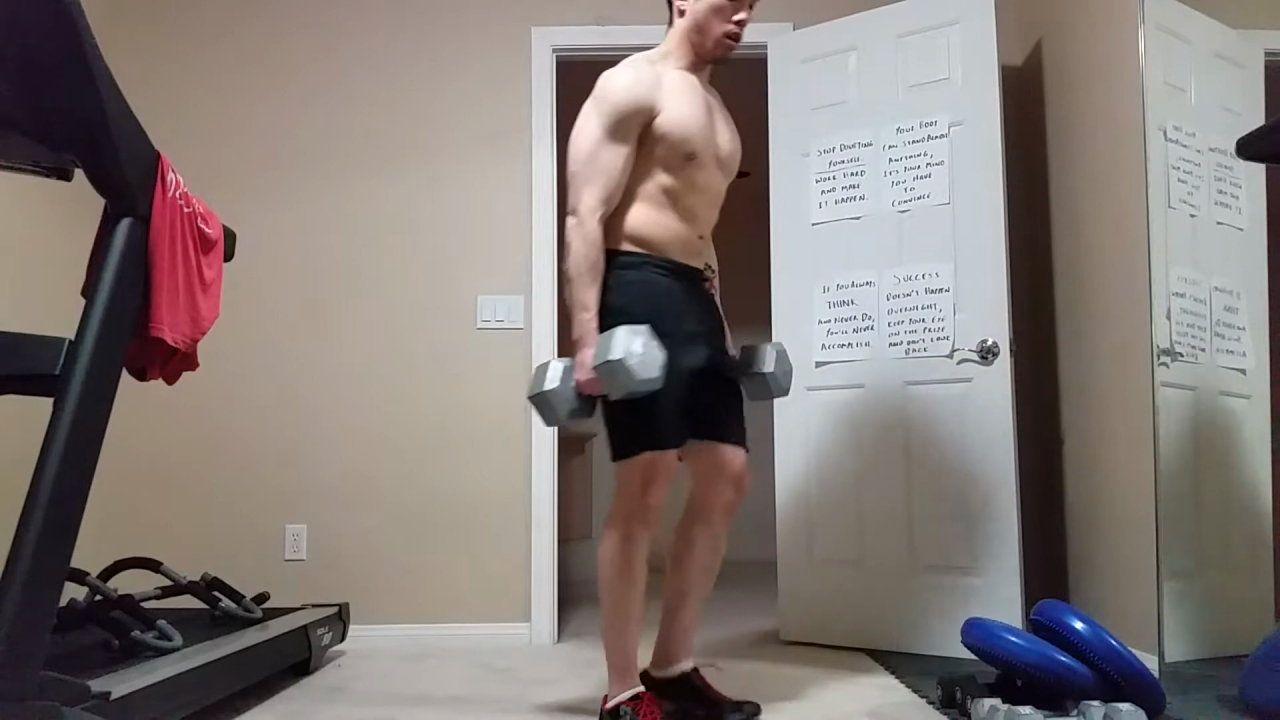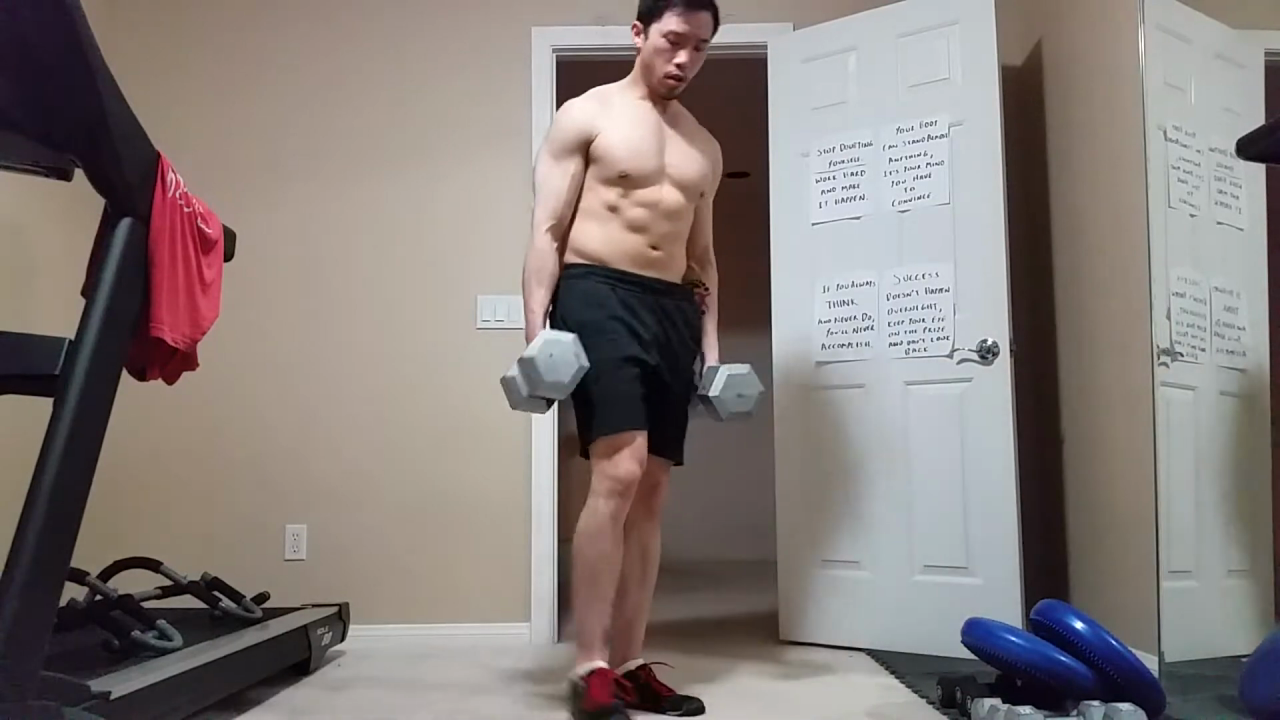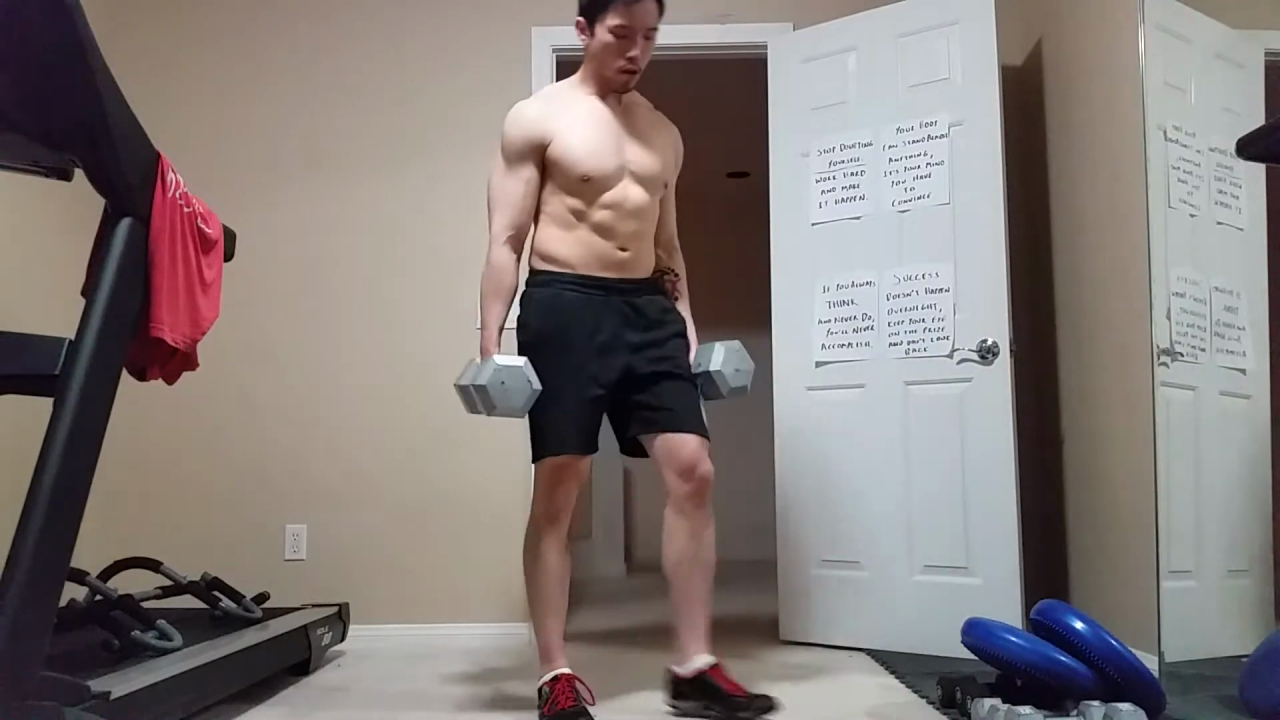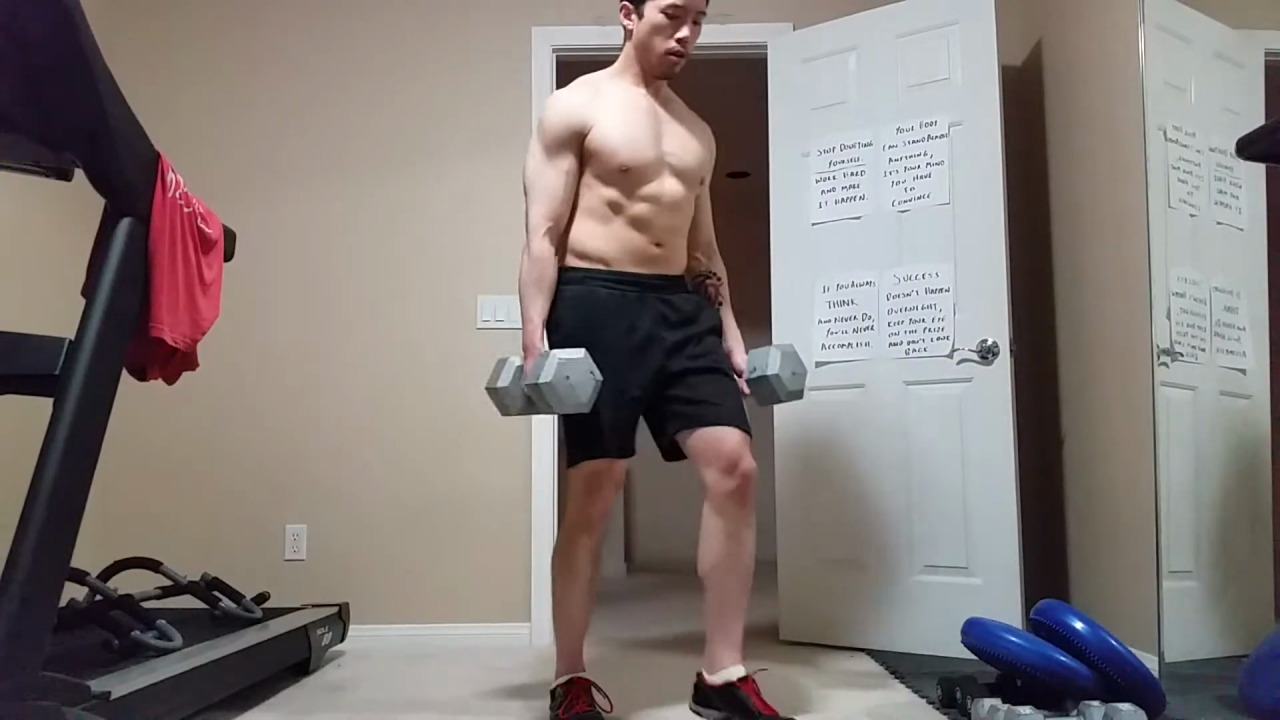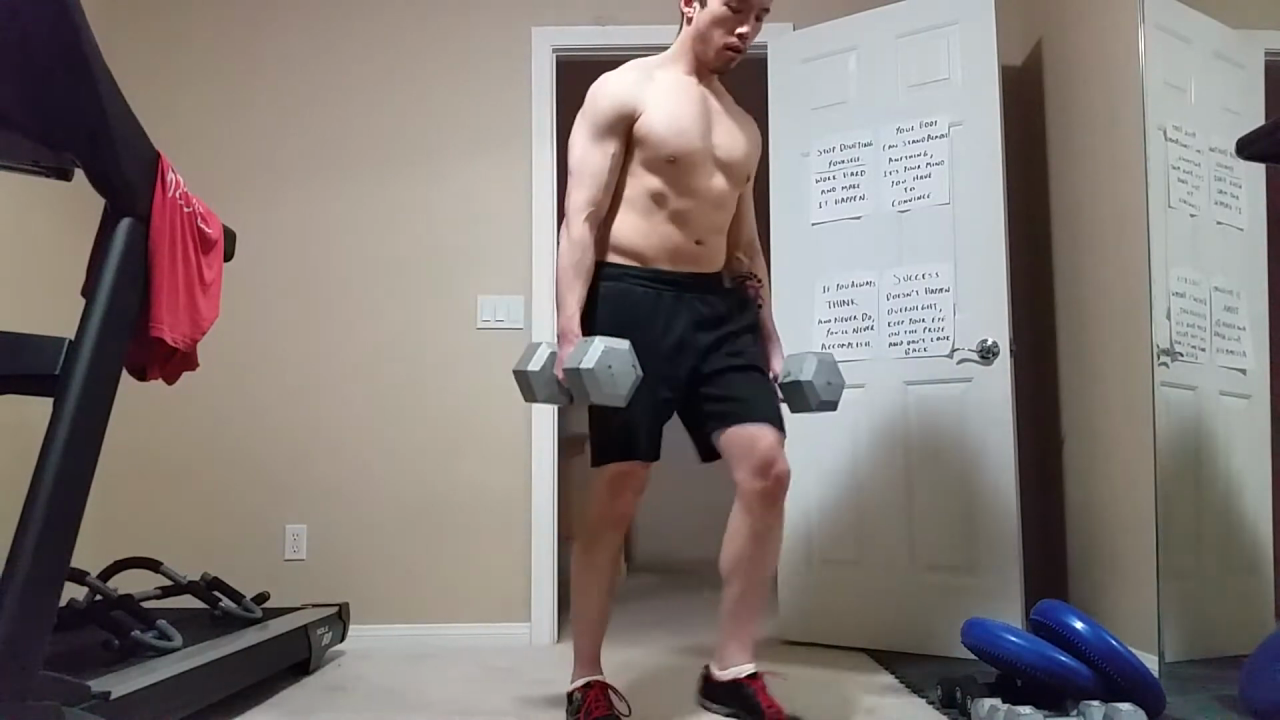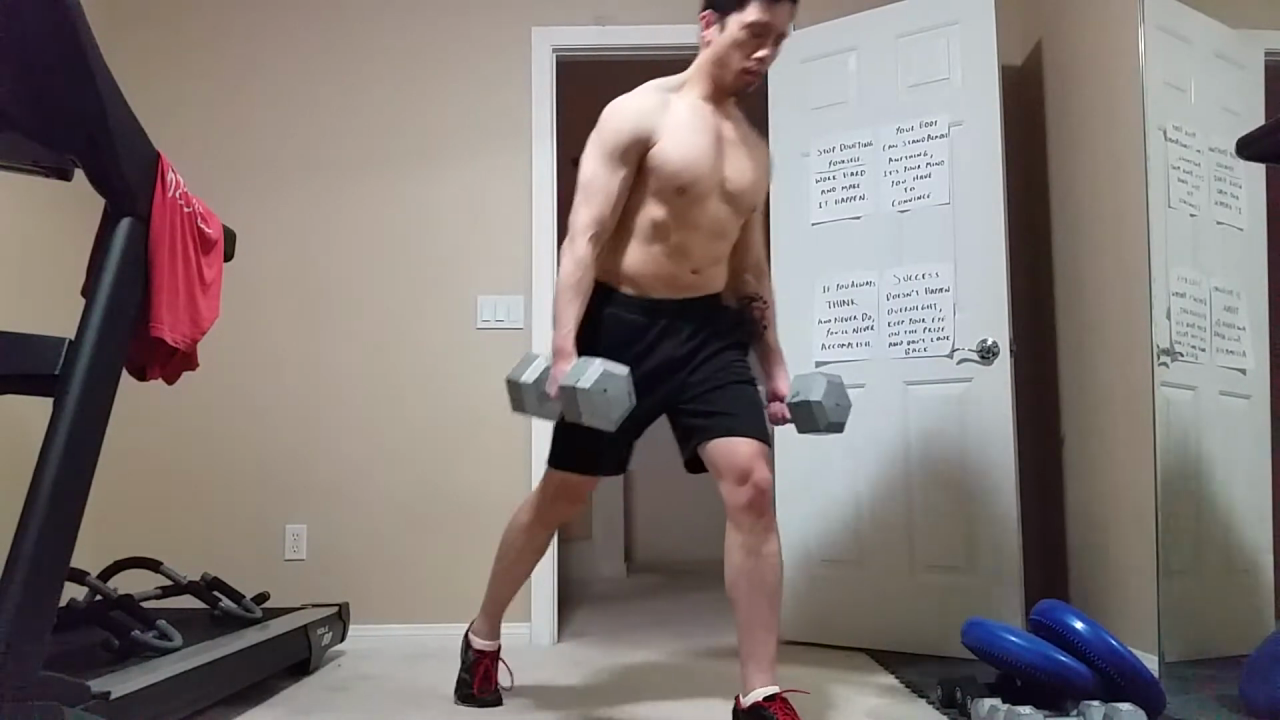
dt=0.7s
person 1, frame 1
left shoulder: (712, 106)
right shoulder: (632, 85)
right elbow: (584, 217)
left wrist: (718, 324)
right wrist: (586, 336)
left hip: (692, 295)
right hip: (638, 289)
left knee: (726, 480)
right knee: (641, 492)
person 1, frame 2
left shoulder: (704, 148)
right shoulder: (585, 116)
right elbow: (546, 233)
left wrist: (709, 339)
right wrist: (536, 330)
left hip: (671, 311)
right hip: (598, 297)
left knee: (650, 491)
right knee: (618, 473)
person 1, frame 3
left shoulder: (664, 134)
right shoulder: (536, 118)
right elbow: (505, 241)
left wrist: (686, 326)
right wrist: (492, 342)
left hip: (645, 310)
right hip: (566, 307)
left knee: (692, 473)
right knee: (558, 494)
person 1, frame 4
left shoulder: (697, 131)
right shoulder: (574, 108)
right elbow: (542, 234)
left wrist: (731, 334)
right wrist: (533, 335)
left hip: (682, 308)
right hip: (598, 304)
left knee: (734, 470)
right knee: (593, 494)
person 1, frame 5
left shoulder: (743, 125)
right shoulder: (623, 91)
right elbow: (581, 218)
left wrist: (768, 337)
right wrist: (570, 325)
left hip: (717, 306)
right hip: (632, 299)
left knee: (765, 470)
right knee: (617, 492)
person 1, frame 6
left shoulder: (755, 150)
right shoulder: (638, 115)
left elbow: (750, 265)
right elbow: (585, 237)
left wrist: (775, 365)
right wrist: (565, 344)
left hip: (710, 329)
right hip: (625, 323)
left knee: (751, 488)
right knee: (562, 494)
right ankle: (482, 639)
